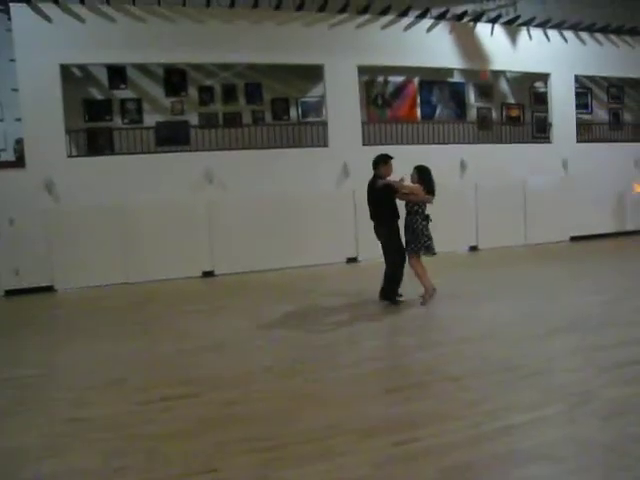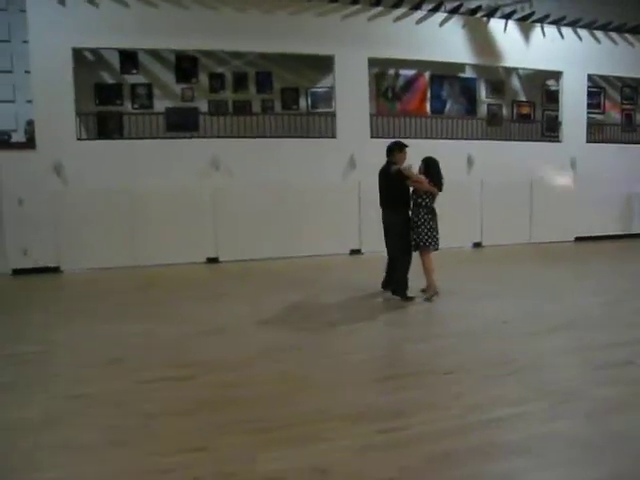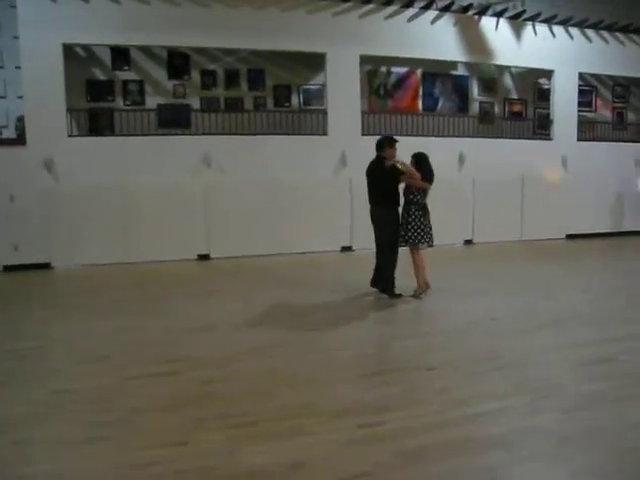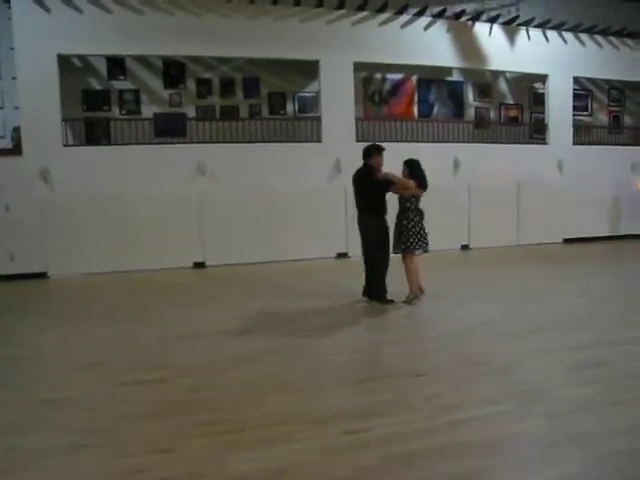
dt=0.3s
person 1, frame 1
left shoulder: (379, 182)
right shoulder: (379, 183)
left hip: (386, 225)
right hip: (385, 226)
left knee: (393, 259)
right knee: (396, 259)
left ankle: (389, 291)
right ankle: (388, 293)
person 1, frame 2
left shoulder: (387, 169)
right shoulder: (394, 170)
left hip: (391, 214)
right hip: (397, 215)
left knee: (395, 250)
right knee: (403, 252)
left ankle: (389, 282)
right ankle: (399, 288)
person 1, frame 3
left shoulder: (374, 165)
right shoulder: (386, 166)
right elbow: (408, 178)
right wrist: (422, 183)
left hip: (378, 210)
right hip: (387, 212)
left knee: (383, 248)
right knee: (390, 249)
left ankle: (378, 280)
right ankle: (387, 287)
person 1, frame 4
left shoulder: (359, 174)
right shoulder: (373, 175)
right elbow: (400, 186)
right wrist: (412, 188)
left hip: (364, 219)
right hip: (375, 220)
left knee: (371, 256)
right knee: (381, 257)
left ankle: (370, 290)
right ankle: (378, 294)
person 2, frame 1
left shoulder: (418, 188)
right shoulder: (417, 190)
left elbow: (402, 186)
right elbow: (402, 195)
left wrist: (387, 181)
left hip: (417, 225)
right hip: (416, 225)
left knee: (413, 259)
right knee: (416, 259)
left ankle: (428, 288)
right ankle: (429, 286)
person 2, frame 2
left shoulder: (424, 180)
right shoulder: (432, 184)
left elbow: (412, 177)
left hip: (422, 218)
right hip: (427, 218)
left knee: (425, 254)
right knee: (425, 253)
left ankle: (432, 287)
right ankle: (430, 285)
person 2, frame 3
right shoulder: (425, 179)
left hip: (414, 215)
right hip: (419, 214)
left knee: (415, 251)
right knee: (417, 251)
left ankle: (421, 285)
right ankle: (424, 282)
person 2, frame 4
left shoulder: (413, 184)
right shoulder: (411, 185)
left hip: (410, 221)
right hip: (409, 221)
left knee: (408, 257)
right knee: (410, 257)
left ankle: (413, 291)
right ankle: (418, 287)
